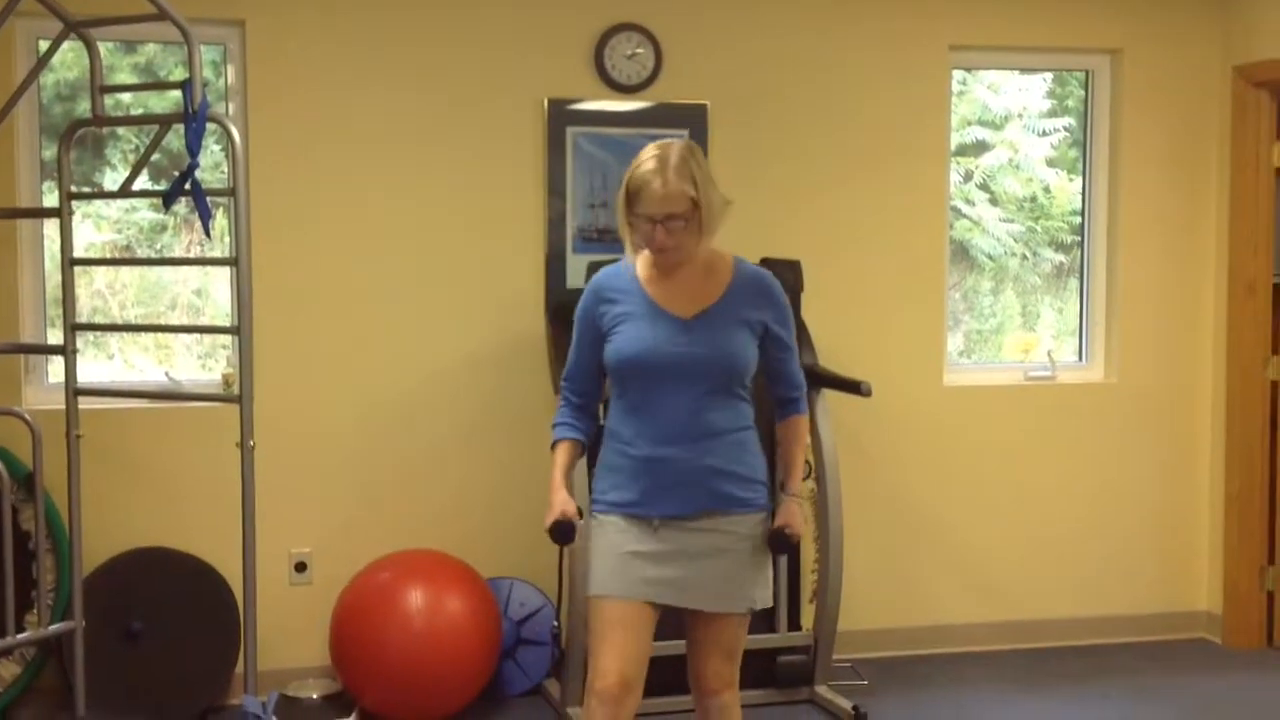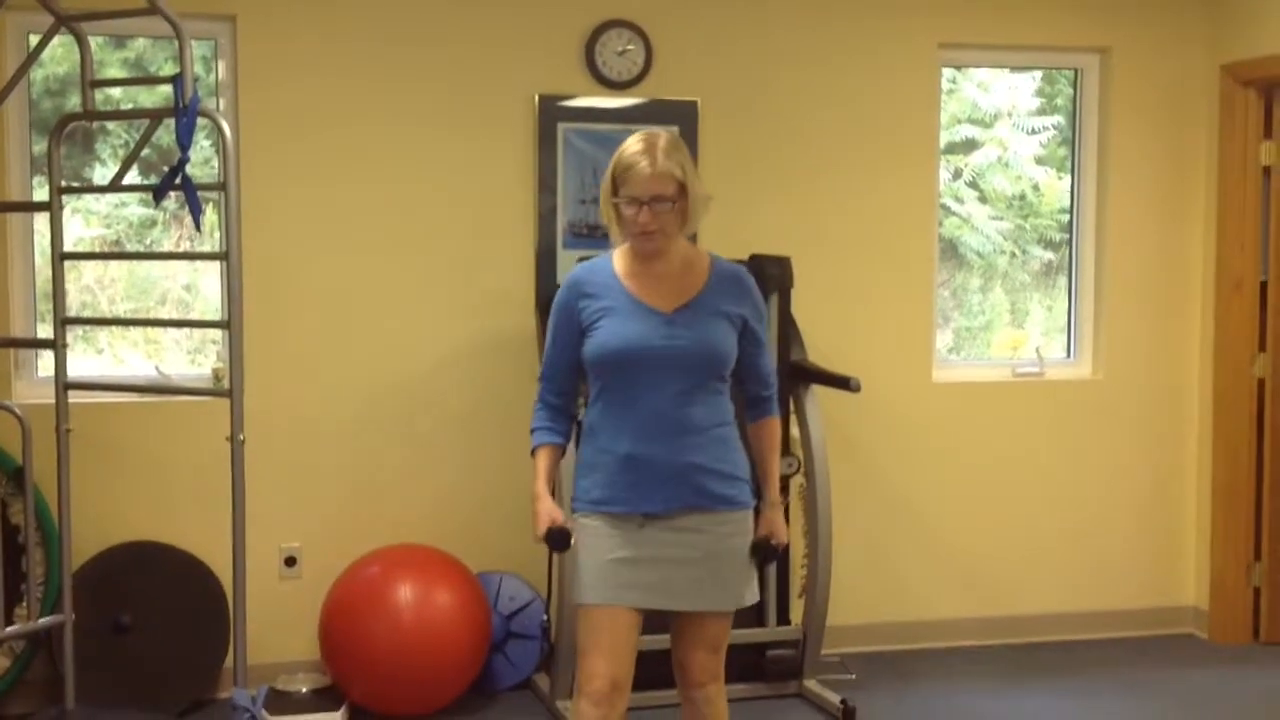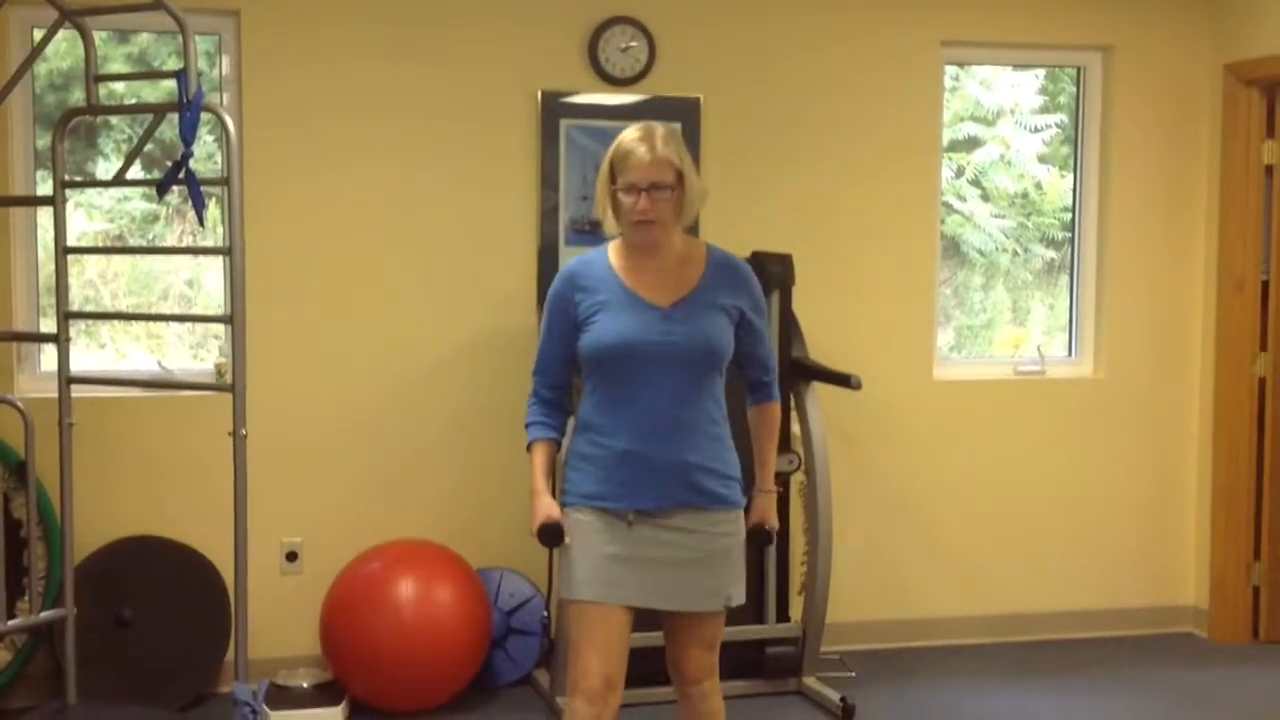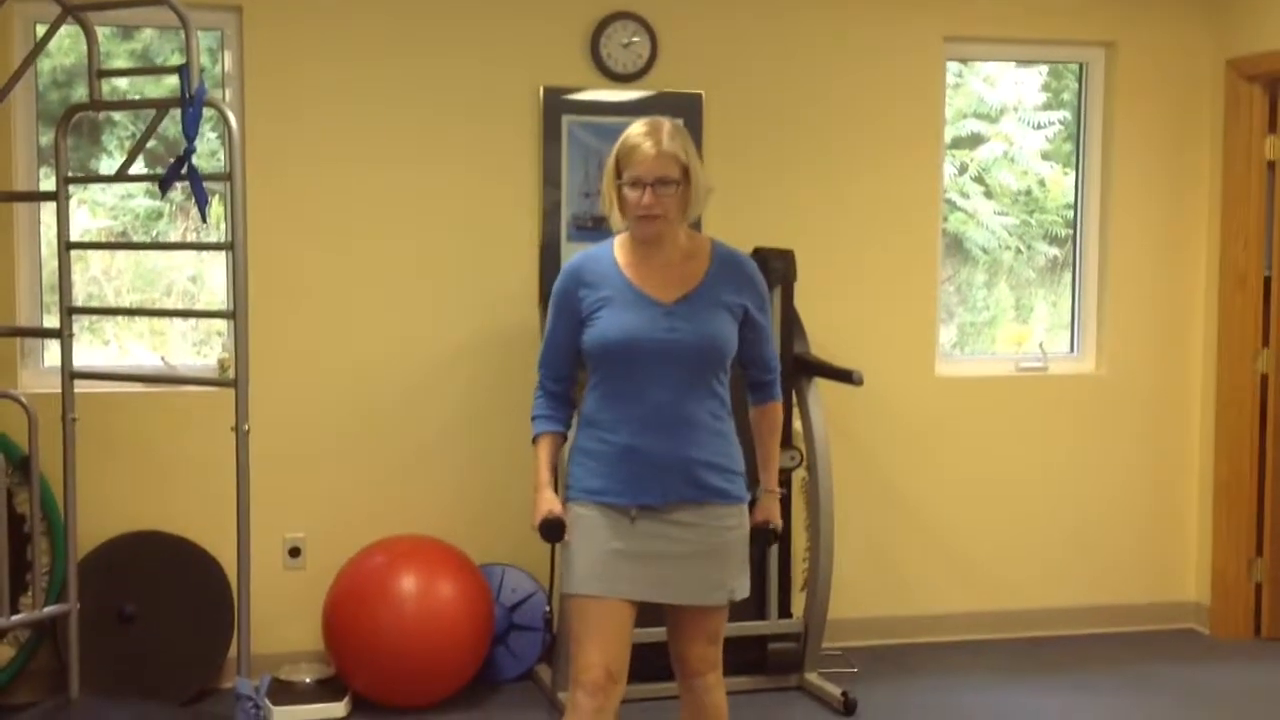
dt=0.3s
person 1, frame 1
left shoulder: (758, 291)
right shoulder: (607, 290)
left elbow: (790, 400)
right elbow: (577, 400)
left wrist: (791, 493)
right wrist: (559, 484)
left hip: (729, 514)
right hip: (627, 514)
person 1, frame 2
left shoulder: (733, 287)
right shoulder: (584, 287)
left elbow: (761, 400)
right elbow: (554, 403)
left wrist: (772, 500)
right wrist: (543, 491)
left hip: (713, 509)
right hip: (610, 511)
person 1, frame 3
left shoulder: (730, 278)
right shoulder: (578, 280)
left elbow: (762, 385)
right elbow: (547, 397)
left wrist: (765, 486)
right wrist: (540, 489)
left hip: (704, 505)
right hip: (602, 507)
person 1, frame 4
left shoulder: (736, 274)
right shoulder: (584, 274)
left elbow: (763, 384)
right elbow: (554, 390)
left wrist: (769, 486)
right wrist: (544, 484)
left hip: (706, 500)
right hip: (605, 501)
left knee: (699, 669)
